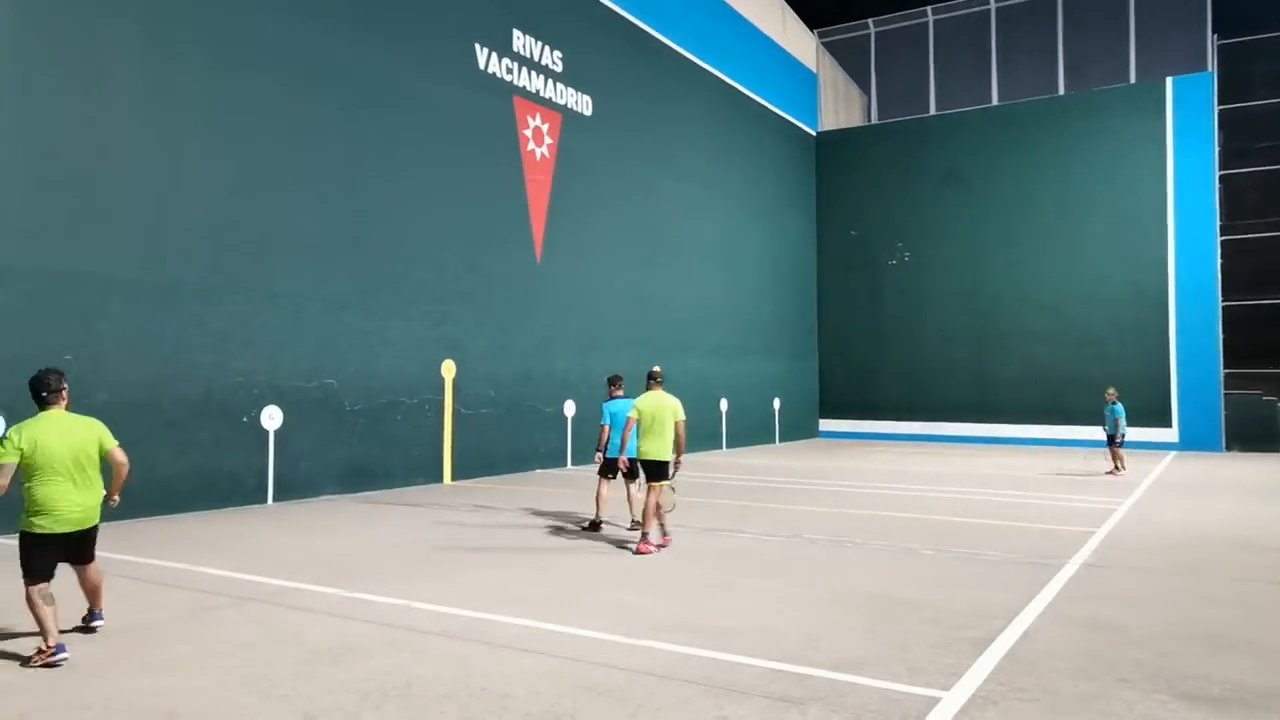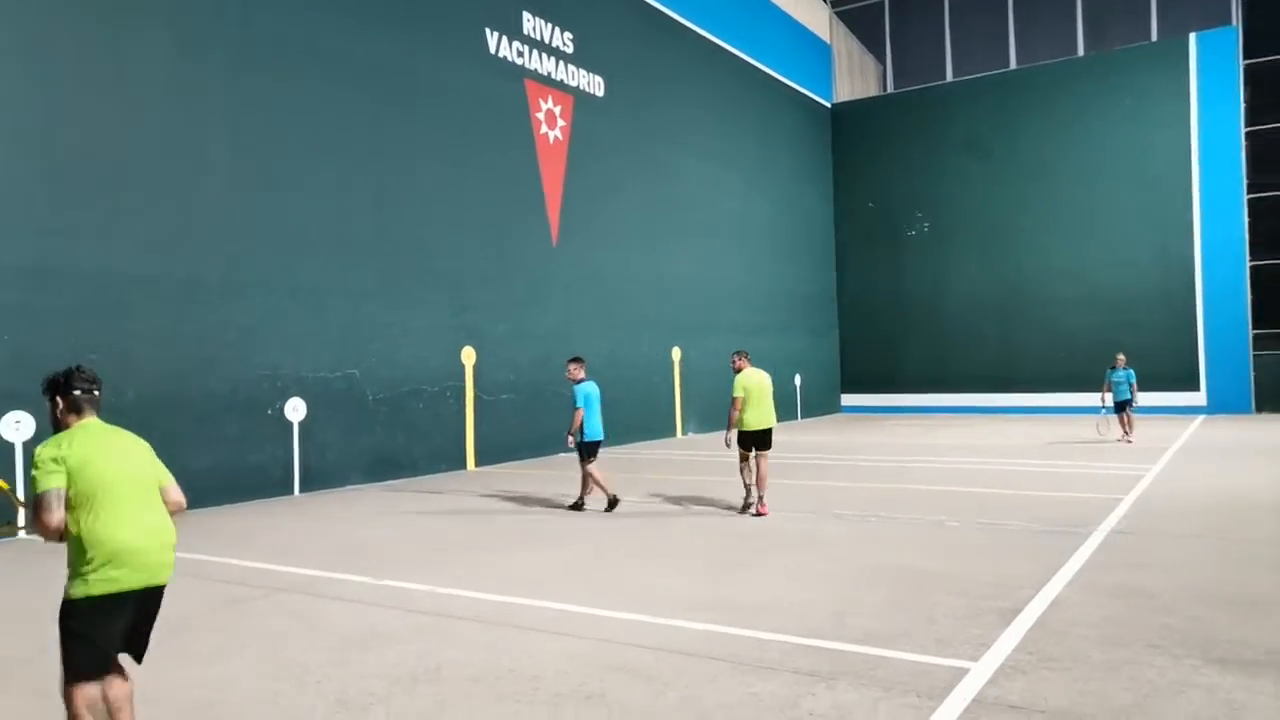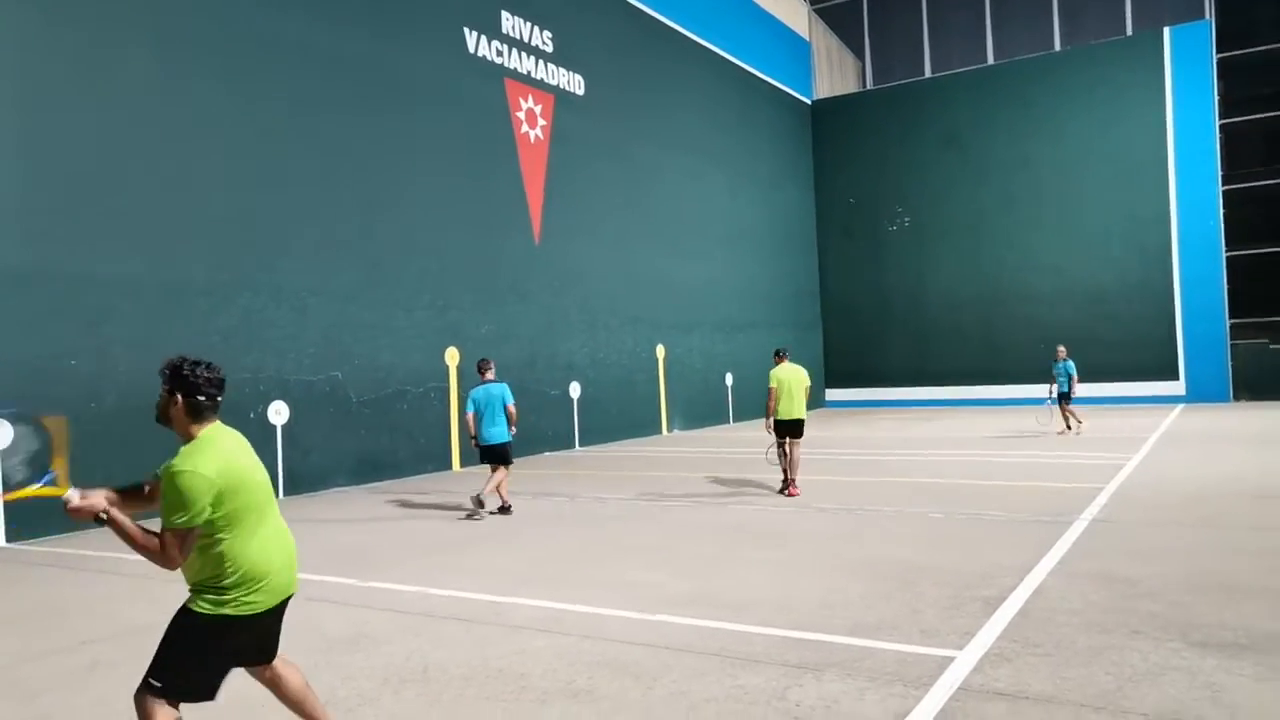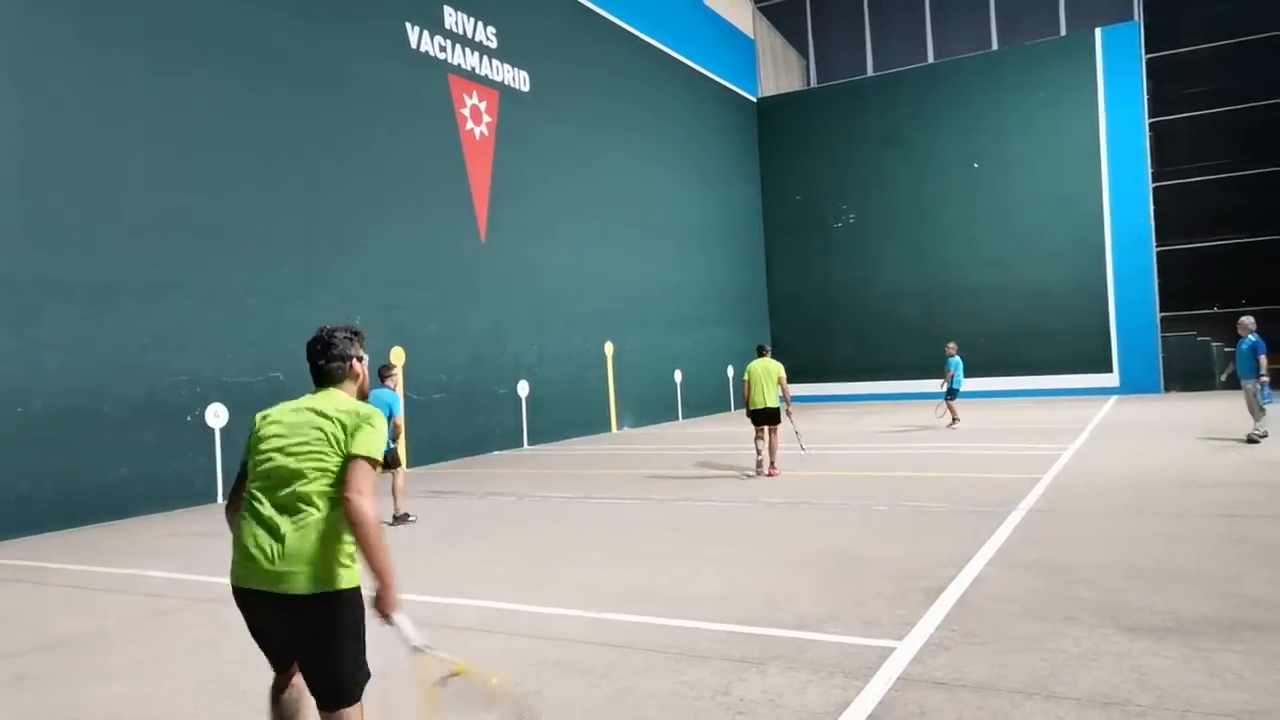
dt=1s
person 1, frame 1
right shoulder: (91, 426)
right elbow: (121, 462)
right wrist: (114, 492)
left hip: (41, 521)
right hip: (86, 515)
left knee: (36, 583)
right knee: (85, 563)
left ankle: (52, 647)
right ankle: (96, 613)
person 1, frame 2
left shoulder: (53, 451)
right shoulder: (137, 443)
left elbow: (51, 522)
right elbow: (177, 501)
left wrist: (51, 523)
left hip: (104, 575)
right hip: (155, 569)
left knee: (82, 682)
right knee: (106, 662)
person 1, frame 3
left shoulder: (191, 468)
right shoulder: (224, 437)
left elbow: (170, 556)
right elbow: (158, 492)
left wrist: (107, 515)
right wrist: (108, 499)
left hip: (234, 596)
right hip: (273, 581)
right knee: (264, 662)
person 1, frame 4
left shoulder: (268, 418)
right shoulder: (361, 418)
left elbow: (234, 504)
right elbow: (357, 500)
right wrist: (386, 582)
left hip: (251, 578)
right hip: (318, 582)
left knee: (287, 675)
